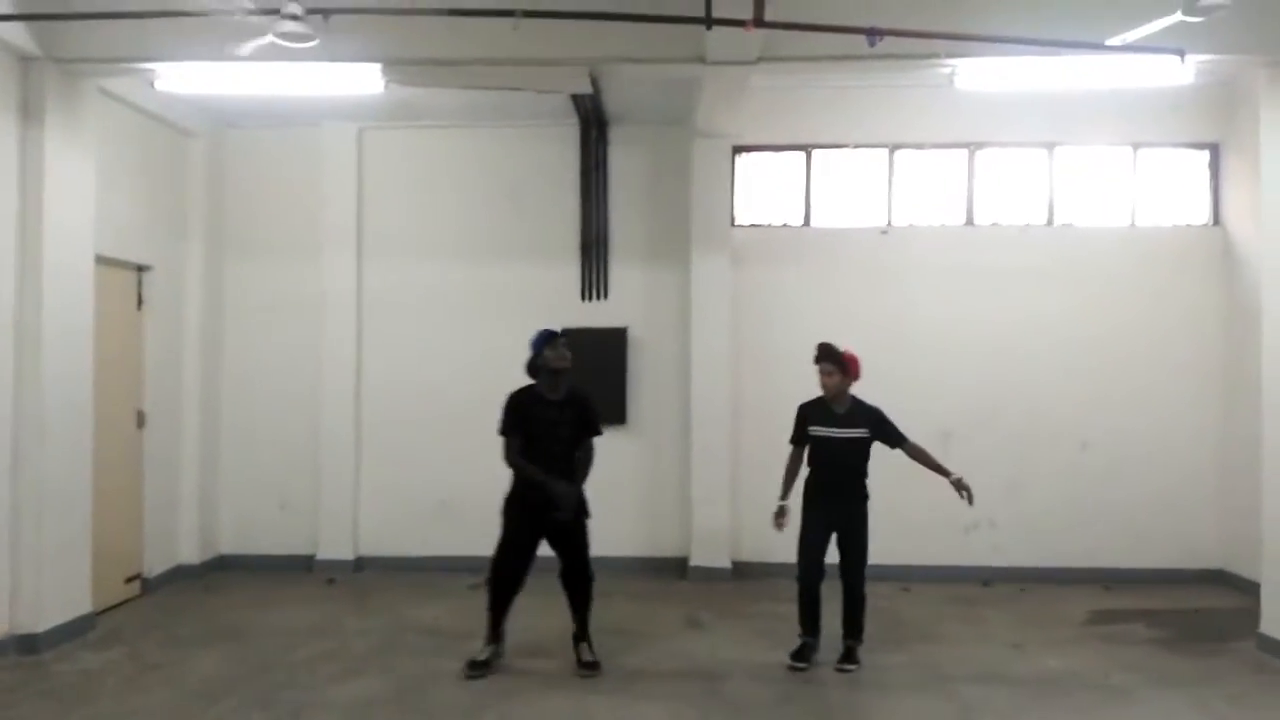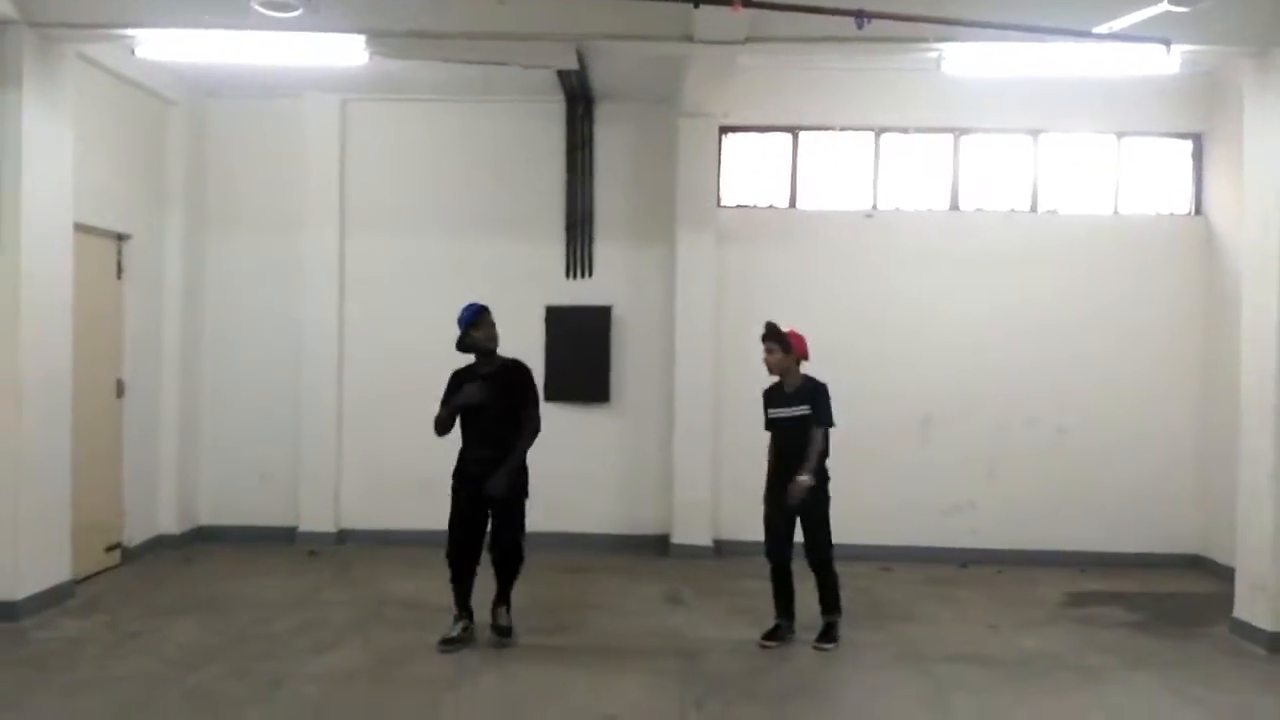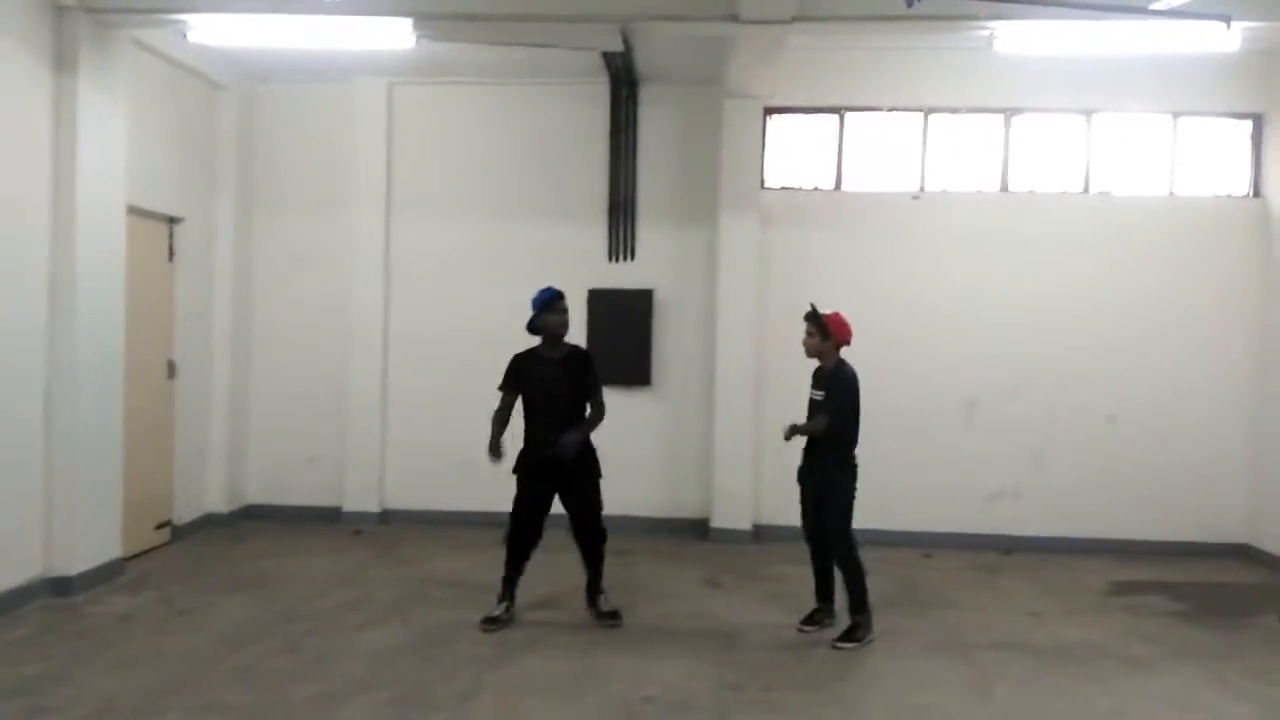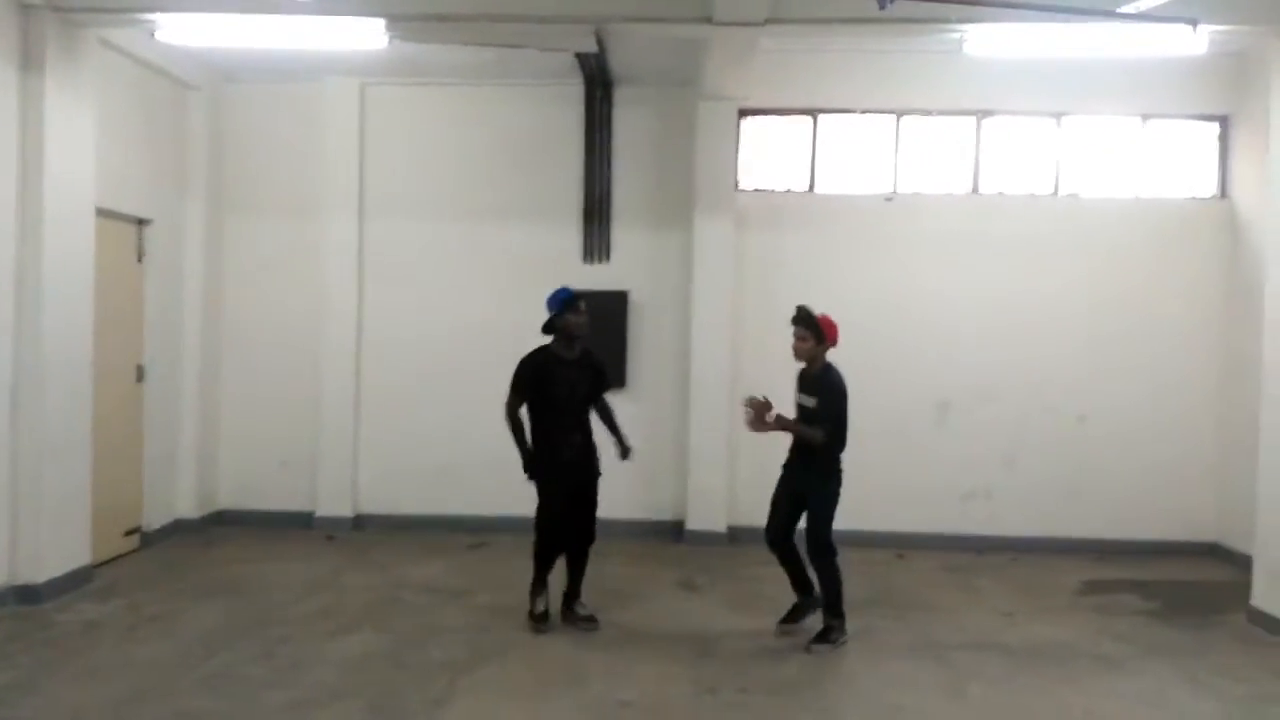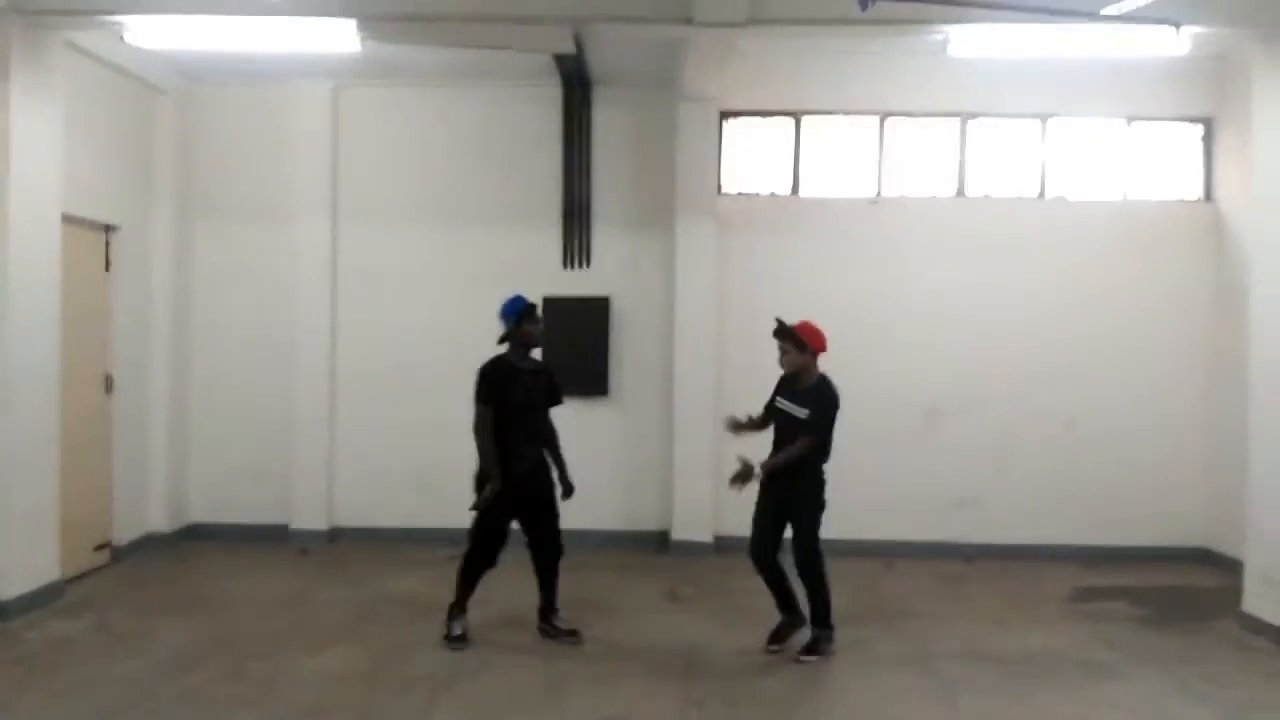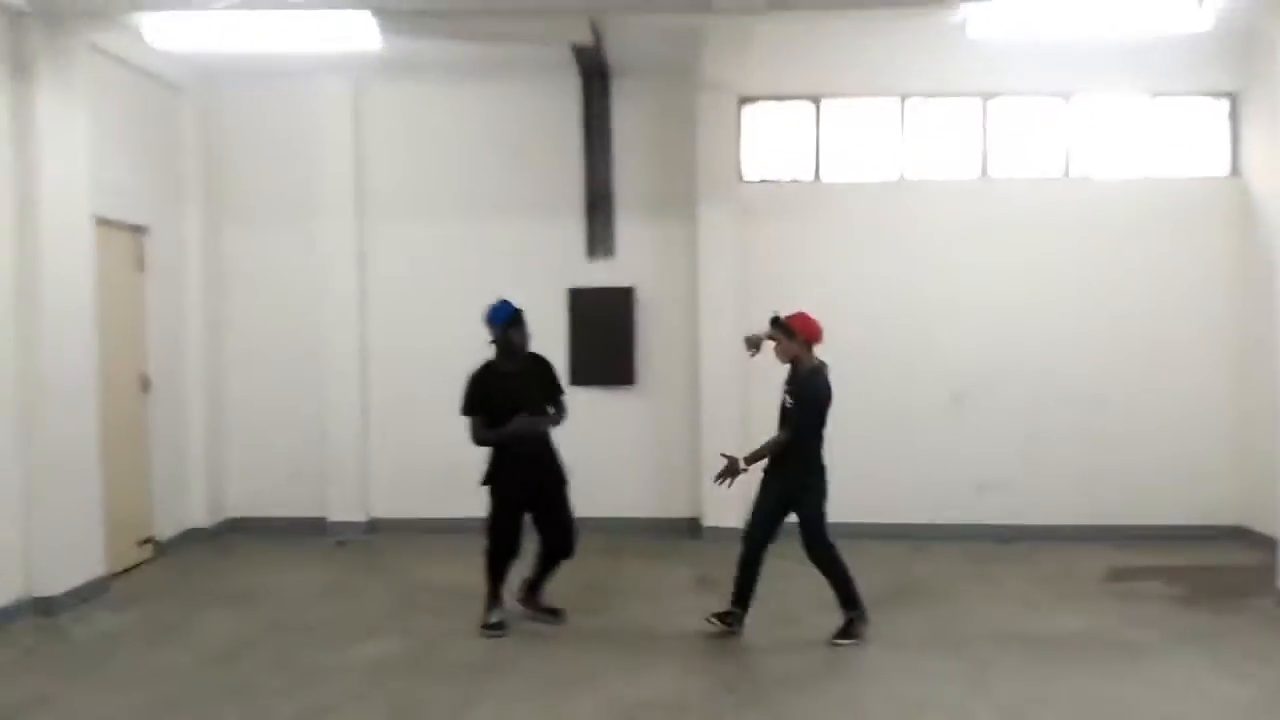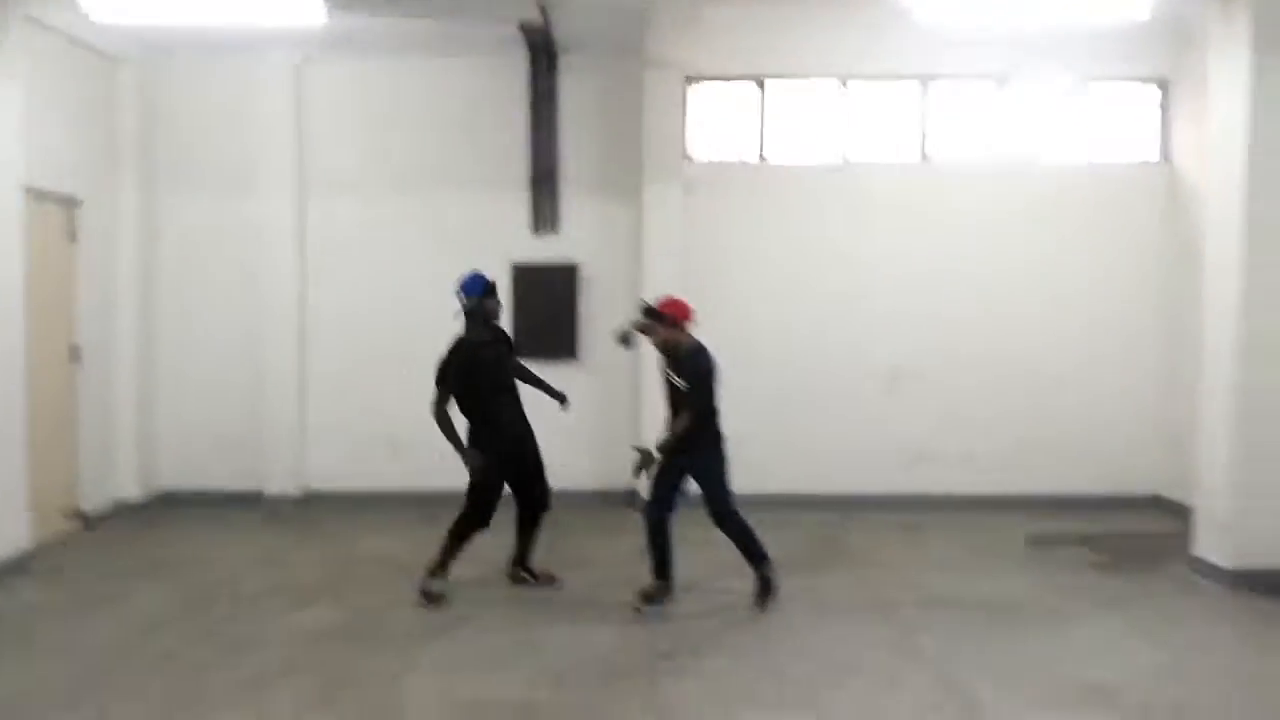
dt=0.4s
person 1, frame 1
left shoulder: (579, 402)
right shoulder: (520, 401)
left elbow: (585, 454)
right elbow: (511, 455)
left wrist: (572, 492)
right wrist: (550, 484)
left hip: (567, 502)
right hip: (527, 501)
left knee: (579, 573)
right knee: (504, 574)
left ankle: (582, 641)
right ankle: (492, 644)
person 1, frame 2
left shoulder: (516, 372)
right shoulder: (460, 379)
left elbow: (532, 425)
right elbow: (441, 428)
left wrist: (507, 471)
right wrist: (459, 401)
left hip: (508, 474)
right hip: (468, 475)
left knee: (507, 547)
right knee: (460, 548)
left ankle: (502, 606)
right ankle: (463, 620)
person 1, frame 3
left shoulder: (581, 360)
right shoulder: (522, 363)
left elbow: (598, 408)
right elbow: (505, 408)
left wrist: (579, 433)
right wrist: (496, 437)
left hip: (577, 459)
right hip: (535, 460)
left knee: (590, 529)
right knee: (521, 531)
left ankle: (596, 596)
right ankle: (506, 600)
person 1, frame 4
left shoulder: (590, 362)
right shoulder: (535, 363)
right elbow: (513, 410)
left wrist: (619, 437)
right wrist: (526, 452)
left hip: (584, 459)
right hip: (549, 461)
left knee: (581, 533)
right knee: (552, 531)
left ankle: (572, 600)
right ankle: (539, 592)
person 1, frame 5
left shoulder: (542, 373)
right shoulder: (494, 371)
right elbow: (482, 427)
left wrist: (562, 471)
right wrist: (492, 479)
left hip: (535, 473)
right hip: (503, 476)
left knee: (548, 547)
right knee: (484, 547)
left ankle: (549, 616)
right ankle: (457, 614)
person 1, frame 6
left shoulder: (539, 366)
right shoulder: (483, 379)
left elbow: (559, 407)
right elbow: (478, 435)
left wrist: (547, 421)
right wrist: (508, 431)
left hip: (544, 464)
right hip: (508, 470)
left knee: (561, 539)
right knee: (503, 541)
left ankle: (532, 594)
right ankle: (494, 605)
person 1, frame 7
left shoulder: (499, 337)
right shoulder: (460, 354)
right elbow: (440, 409)
left wrist: (549, 390)
right wrist: (463, 453)
left hip: (519, 434)
right hip: (487, 442)
left knee: (535, 499)
right knee: (478, 511)
left ankle: (521, 566)
right ankle: (436, 573)
person 2, frame 1
left shoulder: (869, 416)
right shoulder: (808, 412)
left elbow: (908, 447)
right elbow: (796, 456)
left wrist: (951, 476)
right wrist: (784, 500)
left hip: (854, 506)
right hip: (817, 505)
left knee: (853, 578)
right knee: (808, 574)
left ankle: (851, 644)
right ankle: (808, 640)
person 2, frame 2
left shoulder: (816, 391)
right shoulder: (770, 395)
left elbow: (818, 437)
left wrist: (805, 476)
right wrist: (768, 483)
left hip: (811, 485)
right hip: (778, 486)
left knee: (819, 555)
right knee: (777, 557)
left ankle: (831, 619)
right ankle: (784, 621)
person 2, frame 3
left shoulder: (843, 377)
right shoulder: (820, 373)
left elbow: (820, 424)
left wrist: (794, 429)
left hip: (838, 472)
right hip: (814, 468)
left knee: (840, 543)
right knee: (816, 539)
left ankle: (861, 620)
right ankle: (825, 606)
person 2, frame 4
left shoulder: (832, 384)
right shoulder: (805, 375)
left elbow: (821, 436)
left wrist: (778, 423)
right wrist: (771, 417)
left hip: (822, 476)
right hip: (796, 470)
left knee: (819, 547)
right knee: (776, 535)
left ankle: (835, 623)
right ankle: (807, 597)
person 2, frame 5
left shoulder: (824, 396)
right shoulder: (786, 383)
left elbow: (803, 446)
right elbow: (767, 419)
left wrist: (760, 468)
right wrist: (745, 424)
left hip: (805, 487)
right hip: (775, 483)
left knee: (807, 559)
right knee: (761, 552)
left ankle: (823, 632)
right ankle: (791, 615)
person 2, frame 6
left shoulder: (814, 386)
right shoulder: (801, 368)
left elbow: (786, 436)
right elbow: (785, 342)
left wrist: (743, 463)
right wrist: (764, 337)
left hip: (805, 477)
right hip: (780, 471)
left knee: (817, 547)
right knee: (754, 539)
left ankle: (855, 613)
right ankle: (737, 610)
person 2, frame 7
left shoulder: (699, 363)
right shoulder: (673, 348)
left elbow: (688, 417)
right elbow: (653, 327)
left wrist: (657, 451)
right wrist: (634, 329)
left hip: (704, 448)
right hip: (676, 446)
left knee: (723, 512)
right knee: (656, 511)
left ankle: (763, 568)
right ankle: (662, 582)
